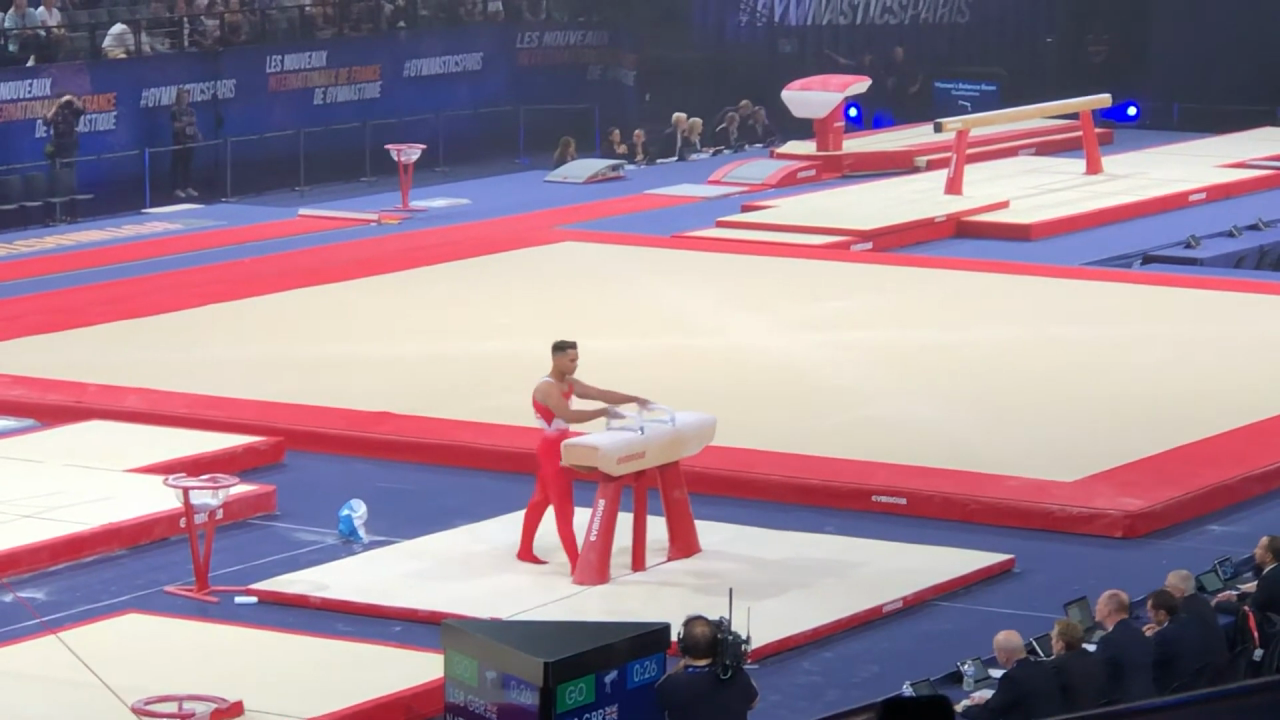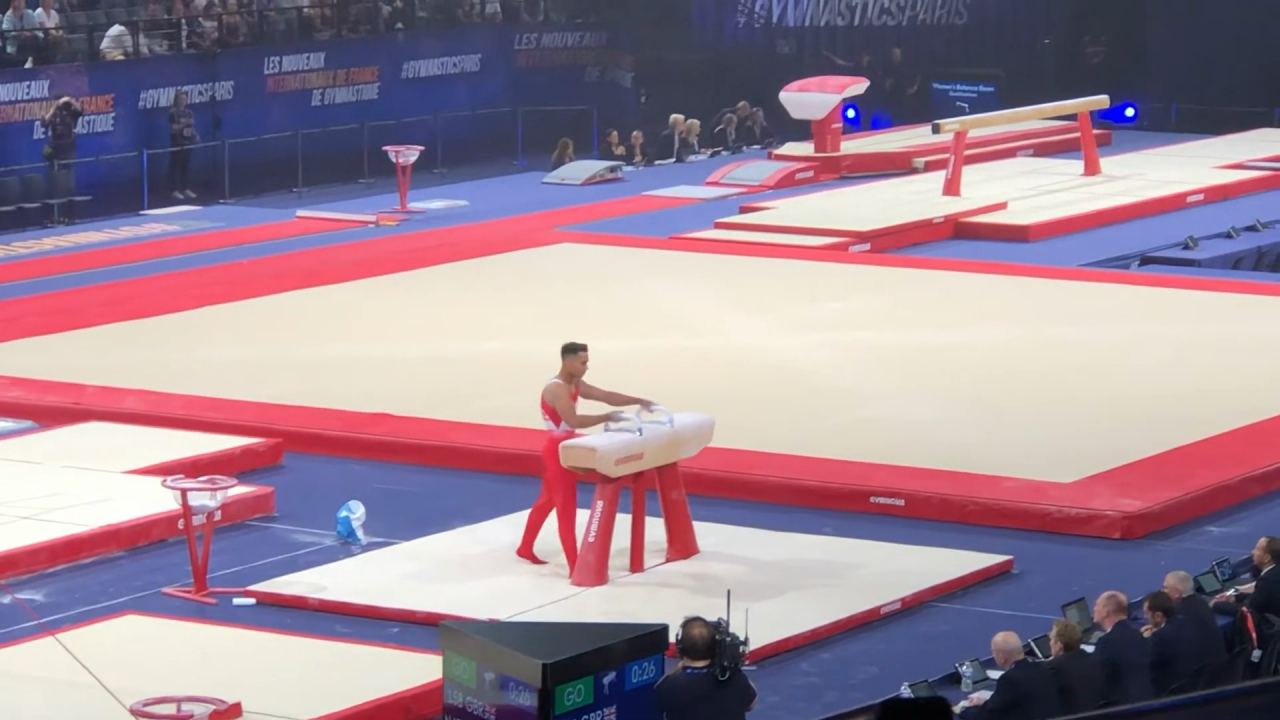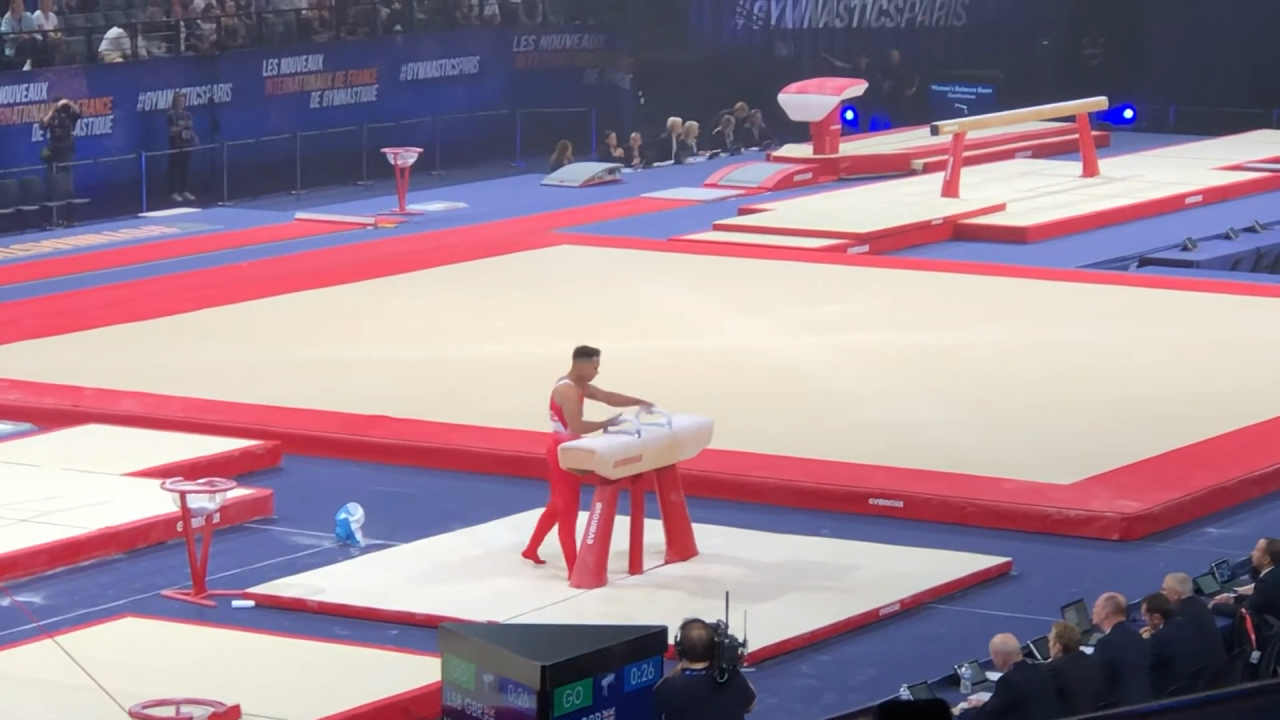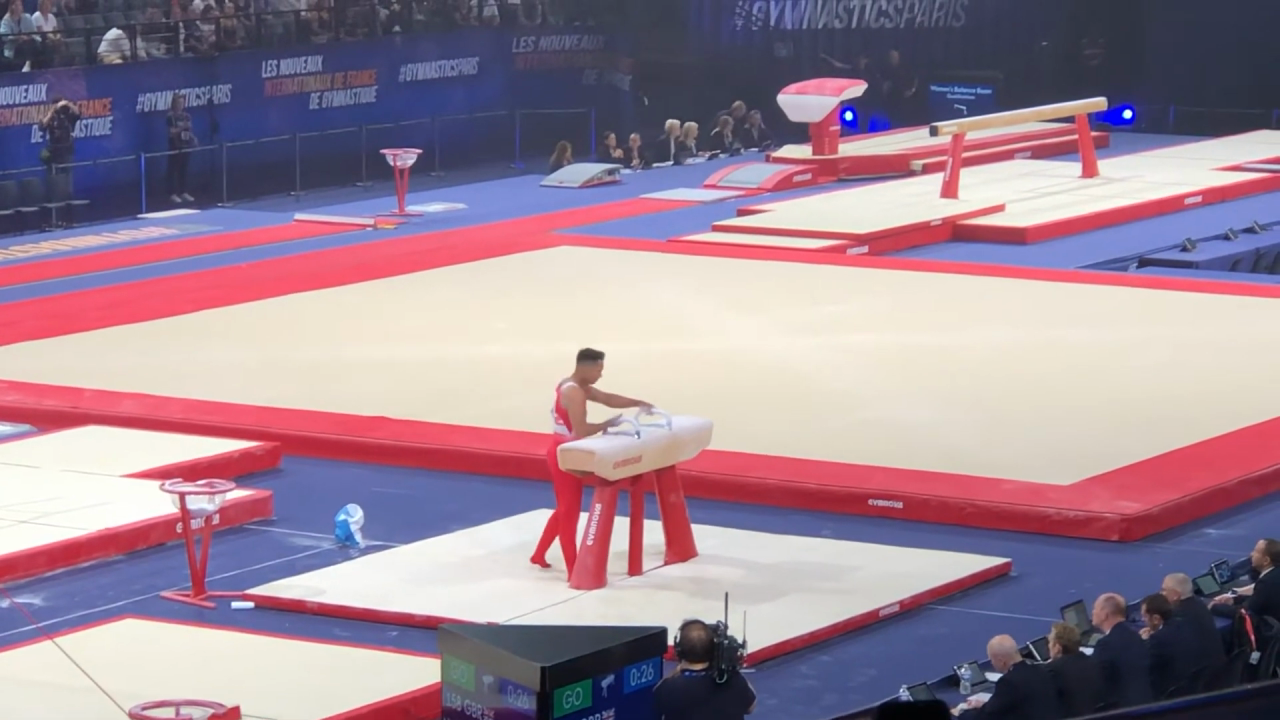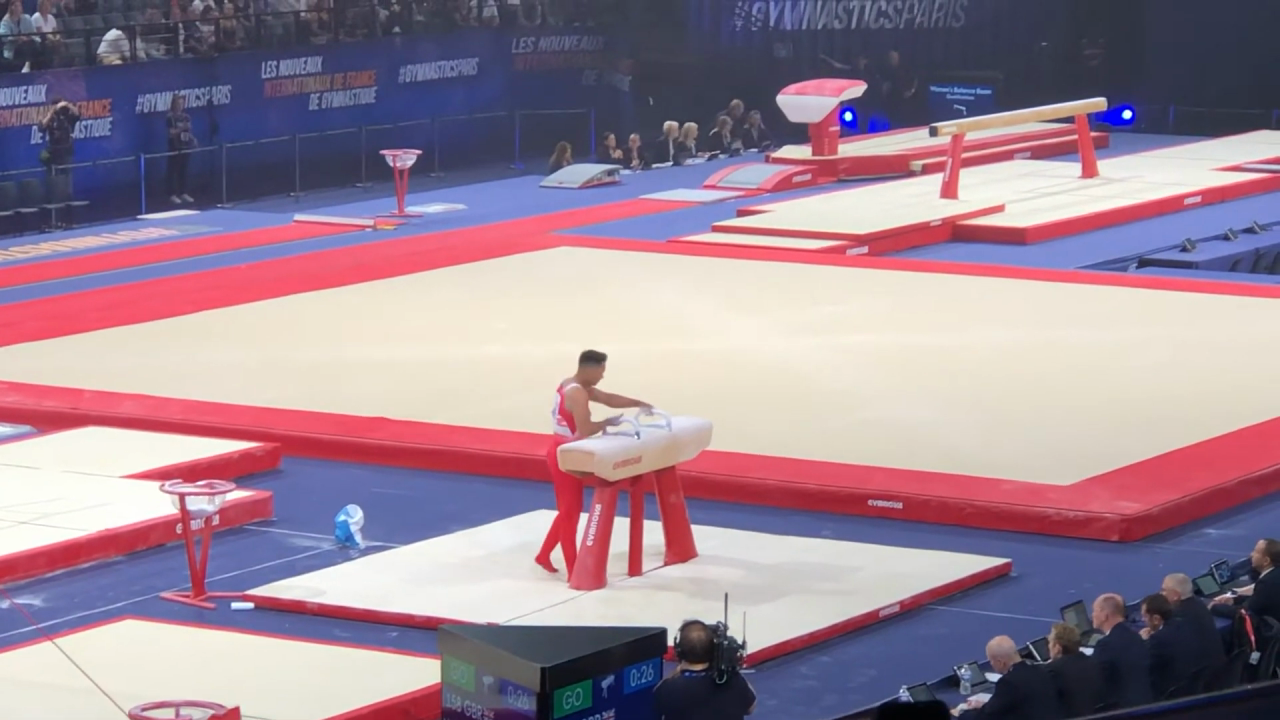
dt=0.1s
person 1, frame 1
left shoulder: (570, 384)
right shoulder: (546, 388)
left elbow: (601, 394)
right elbow: (569, 416)
left wrist: (635, 400)
right wrist: (604, 412)
left hip: (555, 449)
right hip: (552, 450)
left knee: (540, 501)
right knee: (564, 507)
left ankle: (525, 551)
right ankle: (576, 564)
person 1, frame 2
left shoulder: (575, 385)
right shoulder: (557, 389)
left elbow: (605, 396)
right elbow: (574, 421)
left wrist: (638, 401)
right wrist: (608, 417)
left hip: (558, 450)
right hip: (559, 452)
left knee: (546, 502)
right knee: (567, 509)
left ankle: (525, 548)
right ankle: (575, 566)
person 1, frame 3
left shoulder: (579, 386)
right shoulder: (567, 390)
left elbow: (608, 397)
right elbow: (577, 427)
left wrist: (639, 402)
right wrist: (607, 423)
left knee: (557, 506)
right knee: (568, 511)
left ankle: (531, 549)
right ankle: (574, 569)
person 1, frame 4
left shoulder: (573, 386)
right shoulder: (573, 392)
left elbow: (606, 398)
right elbow: (581, 430)
left wrist: (639, 403)
right wrist: (607, 424)
left knee: (564, 509)
right knee: (570, 512)
left ankle: (540, 553)
right ankle: (573, 570)
person 1, frame 5
left shoulder: (570, 385)
right shoulder: (577, 393)
left elbow: (607, 398)
right elbow: (586, 430)
left wrist: (639, 404)
right wrist: (608, 422)
left knee: (568, 510)
right knee: (570, 512)
left ankle: (544, 555)
right ankle: (573, 571)
